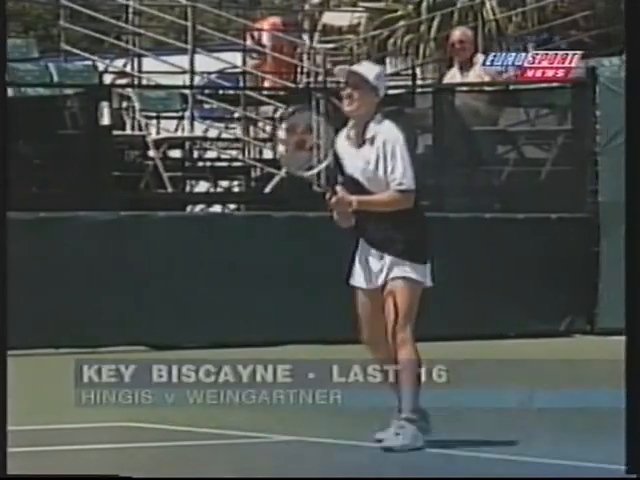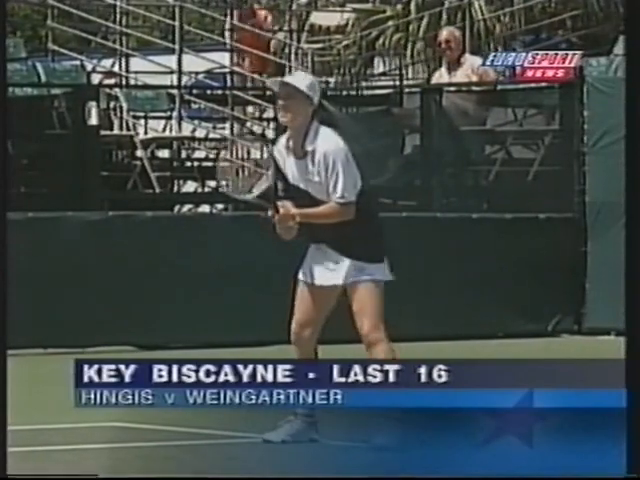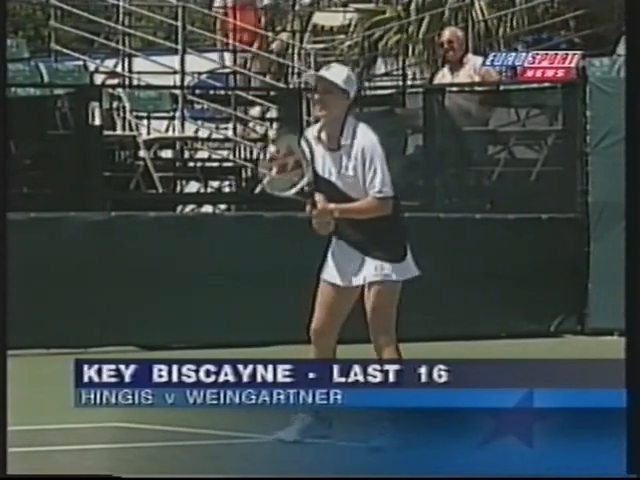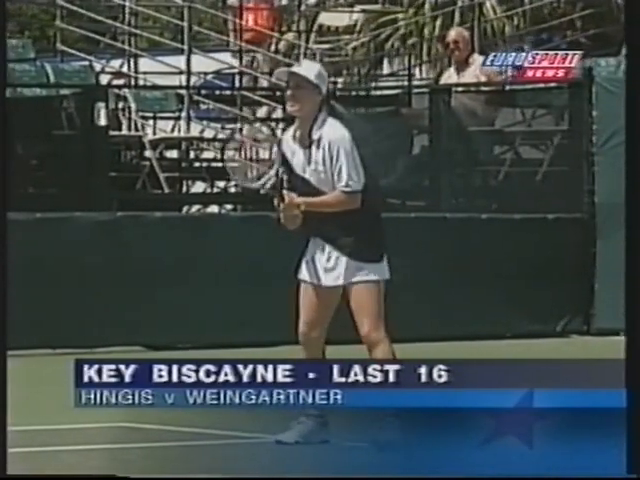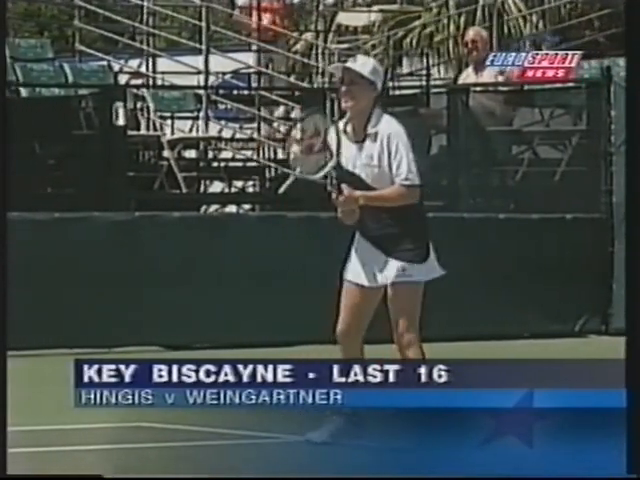
dt=0.7s
person 1, frame 1
left shoulder: (389, 136)
right shoulder: (342, 140)
left elbow: (405, 196)
left wrist: (355, 202)
right wrist: (342, 207)
left hip: (403, 247)
right hip: (370, 247)
left knee: (399, 333)
right knee: (373, 339)
left ankle: (409, 420)
right ankle: (411, 411)
person 1, frame 2
left shoulder: (331, 146)
right shoulder: (281, 148)
left elbow: (346, 208)
left wrist: (298, 214)
right wrist: (285, 219)
left hip: (359, 248)
right hip: (321, 250)
left knee: (370, 333)
right knee: (301, 333)
right ankle: (306, 416)
person 1, frame 3
left shoulder: (366, 141)
right shoulder: (311, 138)
left elbow: (384, 203)
left wrist: (335, 210)
right wrist: (320, 213)
left hip: (381, 247)
right hip: (343, 247)
left knee: (382, 336)
right knee: (320, 331)
right ankle: (318, 413)
person 1, frame 4
left shoulder: (336, 136)
right shoulder: (287, 139)
left elbow: (351, 197)
left wrist: (302, 204)
right wrist: (291, 212)
left hip: (358, 245)
right hip: (321, 246)
left knee: (372, 333)
right knee: (309, 335)
right ankle: (316, 417)
person 1, frame 5
left shoulder: (390, 132)
right shoulder: (337, 133)
left elbow: (410, 191)
left wrist: (360, 198)
right wrist: (344, 207)
left hip: (403, 245)
right hip: (365, 246)
left knee: (406, 337)
right knee: (345, 334)
right ankle: (348, 414)
